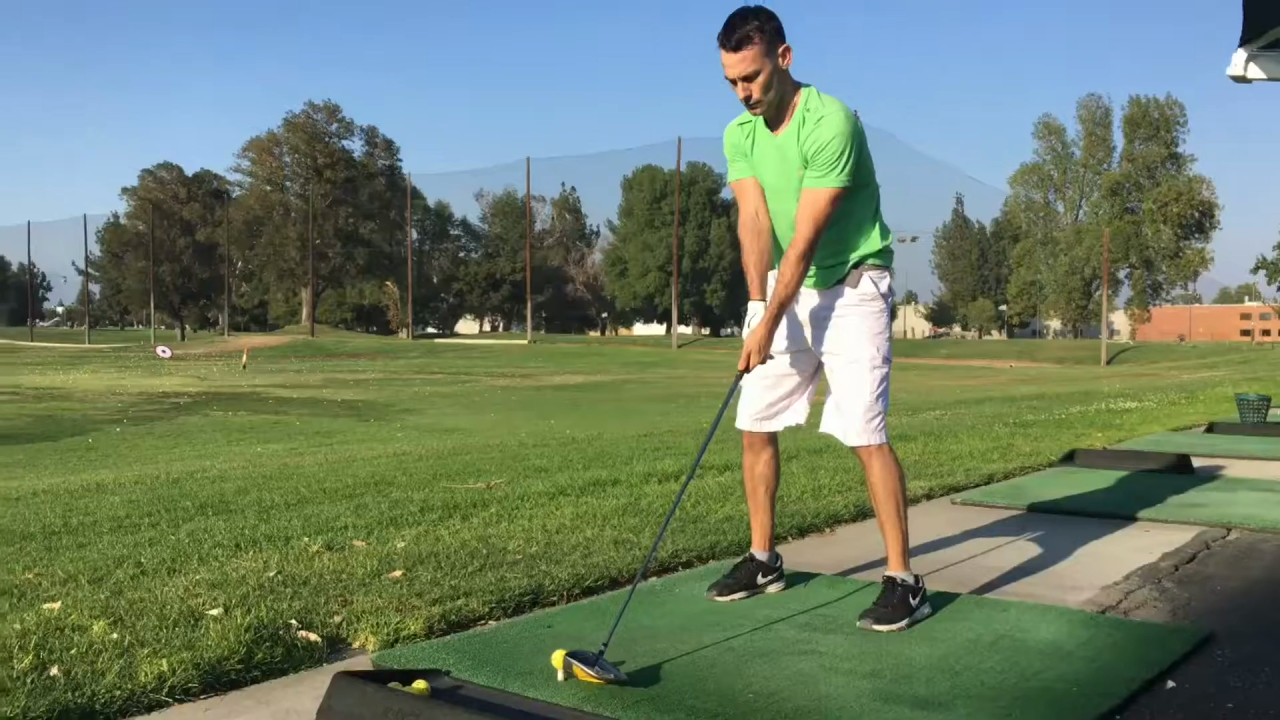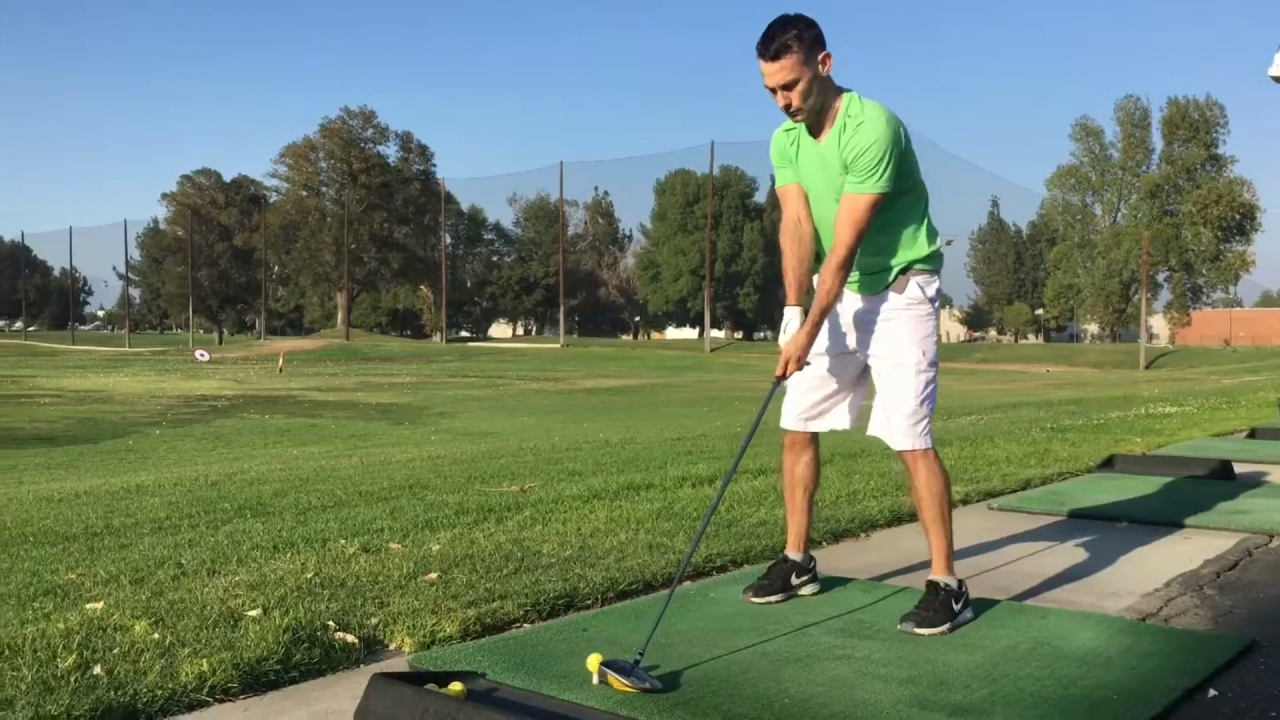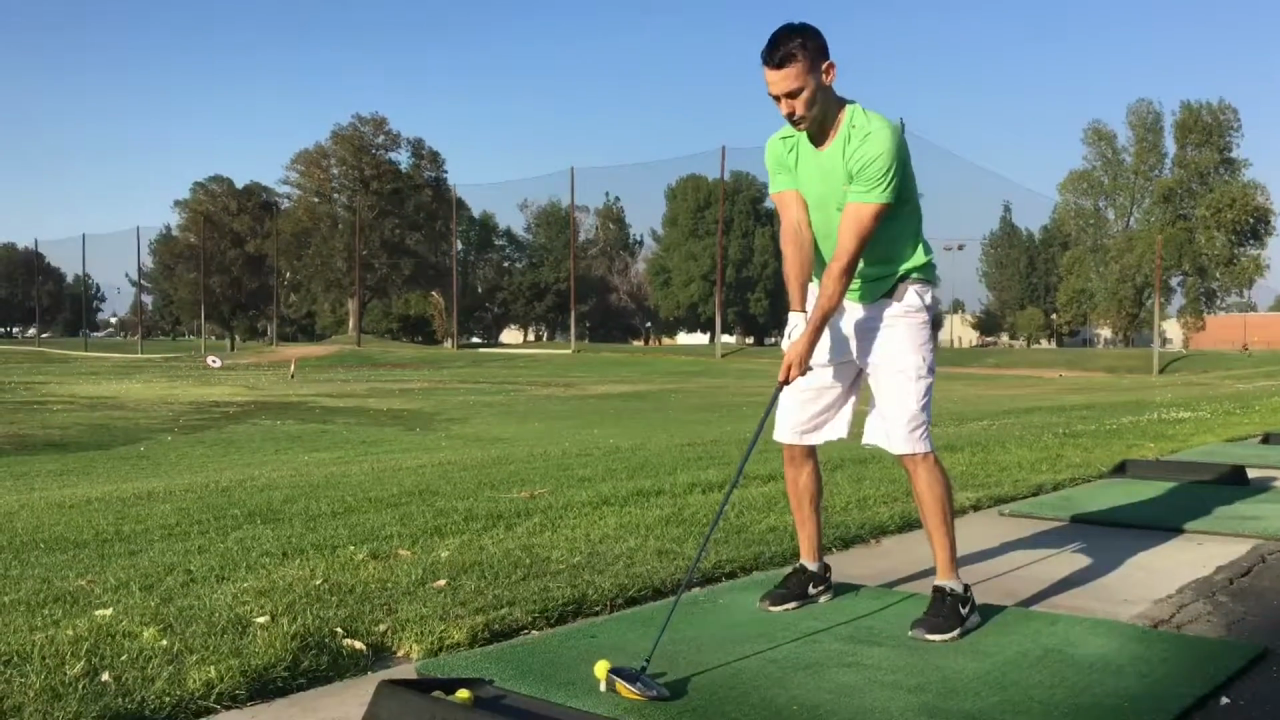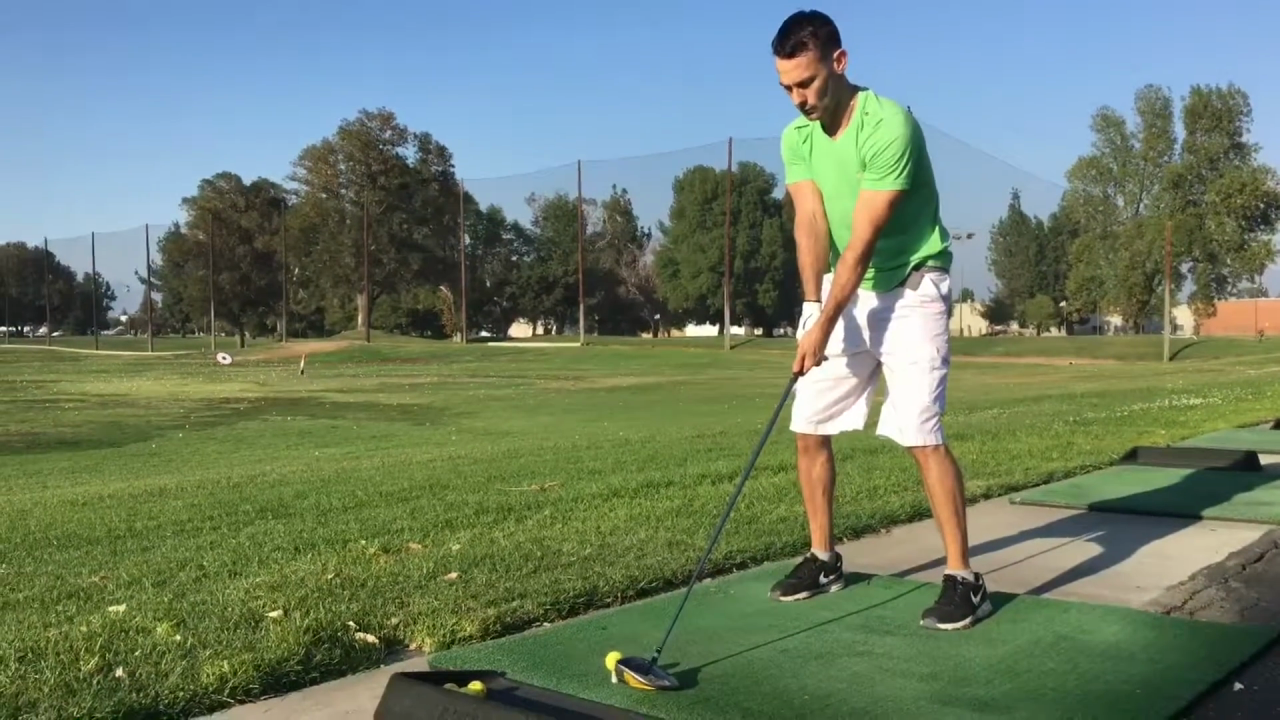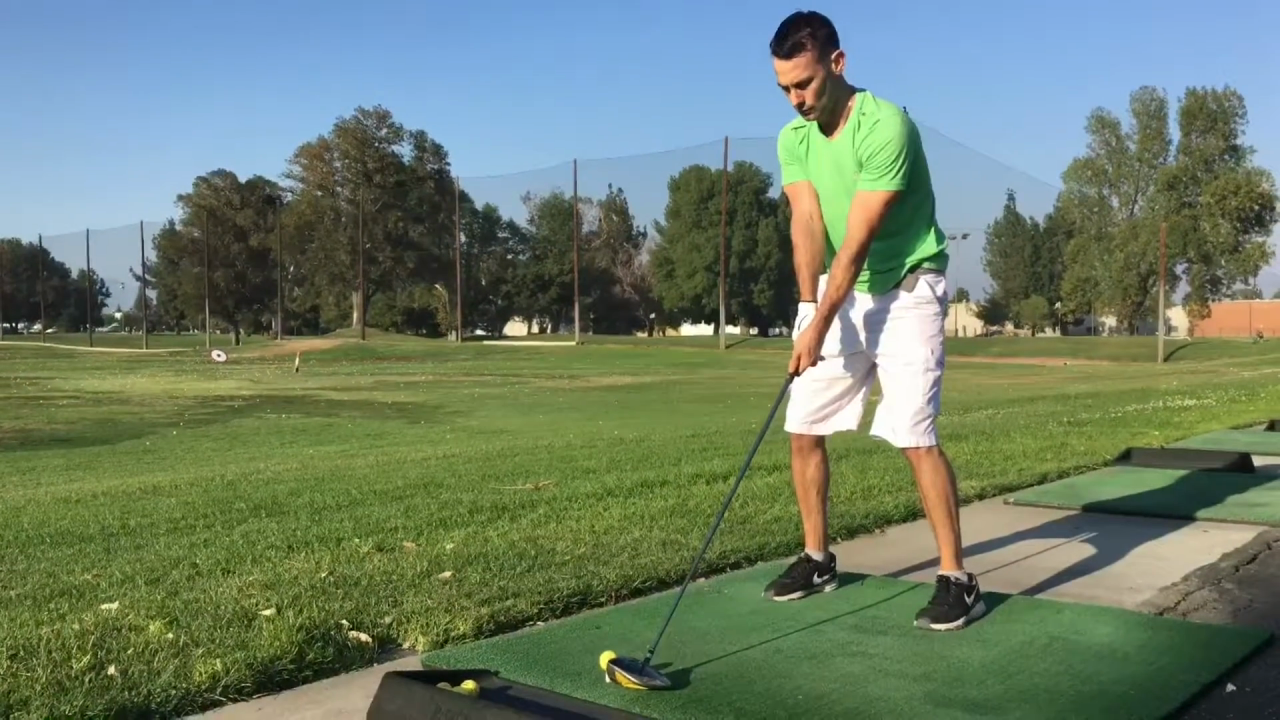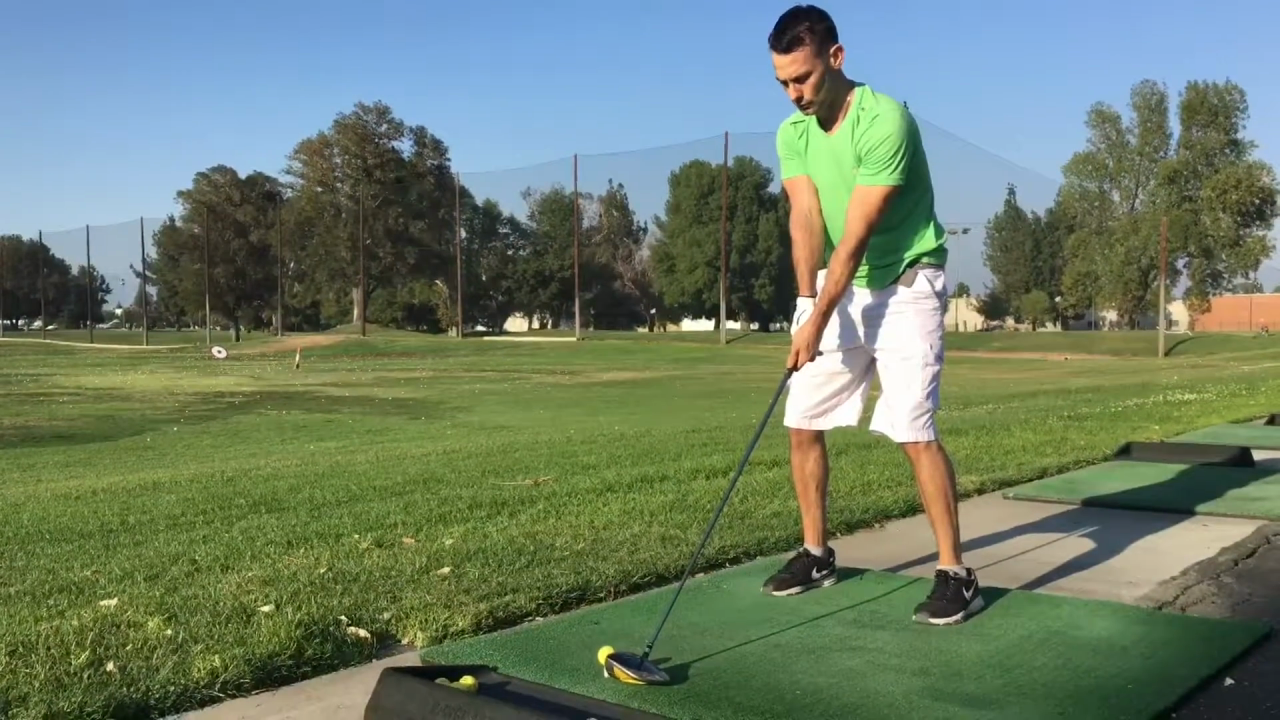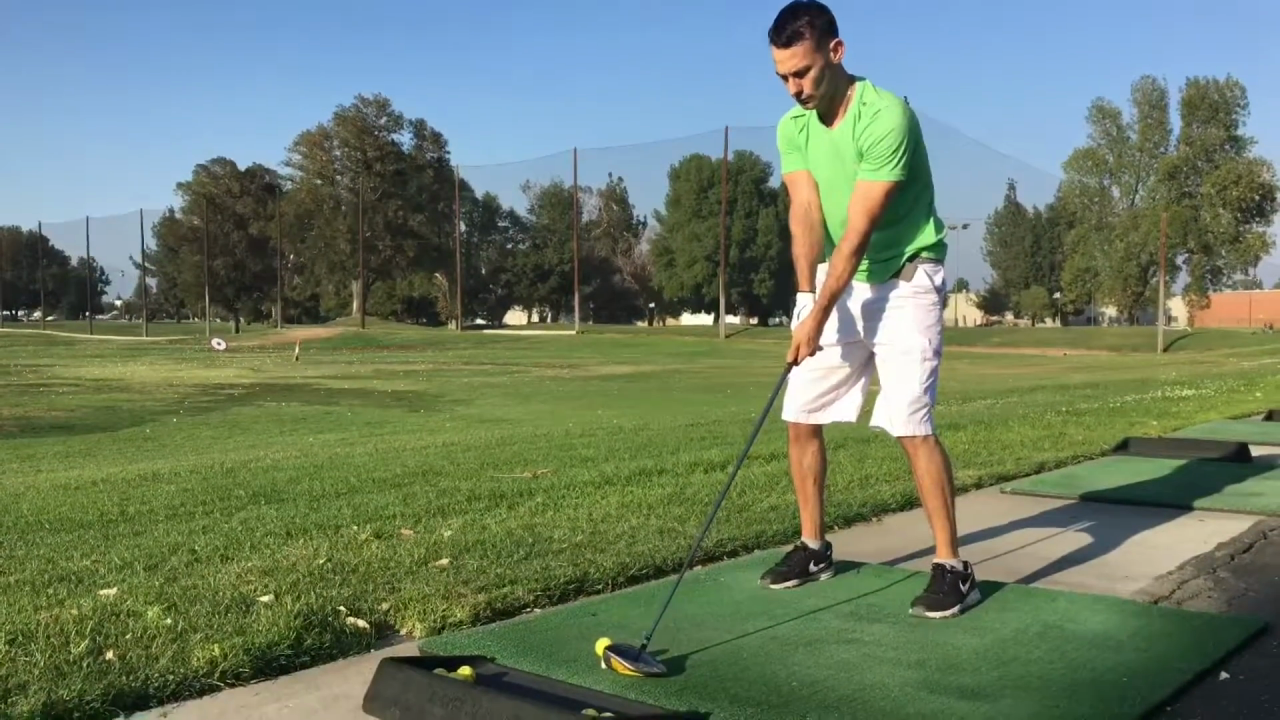
dt=0.5s
person 1, frame 1
left shoulder: (832, 122)
right shoulder: (739, 134)
left elbow: (806, 239)
right elbow: (754, 222)
left wrist: (768, 324)
right wrist: (758, 307)
left hip: (851, 289)
right hip: (787, 291)
left knee: (865, 433)
right knee: (755, 427)
left ankle: (902, 581)
right ankle: (763, 559)
person 1, frame 2
left shoulder: (874, 127)
right shoulder: (785, 140)
left elbow: (844, 245)
right elbow: (797, 227)
left wrist: (810, 331)
right wrist: (792, 314)
left hip: (900, 292)
right hip: (834, 295)
left knee: (910, 436)
right knee: (798, 427)
left ankle: (946, 584)
right ankle: (797, 561)
person 1, frame 3
left shoulder: (875, 139)
right shoulder: (780, 147)
left elbow: (847, 253)
right elbow: (795, 233)
left wrist: (808, 336)
right wrist: (796, 318)
left hip: (893, 301)
right hip: (827, 301)
left knee: (910, 442)
right knee: (794, 440)
left ankle: (951, 589)
right ankle: (812, 568)
person 1, frame 4
left shoulder: (889, 126)
right shoulder: (796, 137)
left elbow: (862, 241)
right elbow: (810, 223)
left wrist: (822, 325)
right wrist: (812, 307)
left hip: (909, 290)
right hip: (843, 292)
left knee: (921, 434)
right knee: (809, 429)
left ankle: (963, 578)
right ankle: (823, 558)
person 1, frame 5
left shoulder: (886, 127)
right shoulder: (793, 138)
left elbow: (857, 242)
right elbow: (807, 225)
left wrist: (818, 327)
right wrist: (808, 308)
left hip: (904, 293)
right hip: (838, 294)
left knee: (914, 434)
right knee: (803, 430)
left ankle: (956, 579)
right ankle: (817, 558)
person 1, frame 6
left shoulder: (886, 121)
right shoulder: (792, 133)
left elbow: (856, 235)
right elbow: (806, 219)
left wrist: (817, 322)
right wrist: (806, 301)
left hip: (904, 288)
right hip: (838, 289)
left knee: (914, 429)
right knee: (803, 424)
left ankle: (955, 573)
right ankle: (816, 553)
person 1, frame 7
left shoulder: (886, 116)
right shoulder: (792, 128)
left elbow: (860, 229)
right elbow: (805, 213)
left wrist: (820, 313)
right wrist: (806, 296)
left hip: (905, 281)
right hip: (836, 284)
left knee: (911, 424)
right knee: (800, 419)
left ankle: (952, 567)
right ankle: (813, 546)
